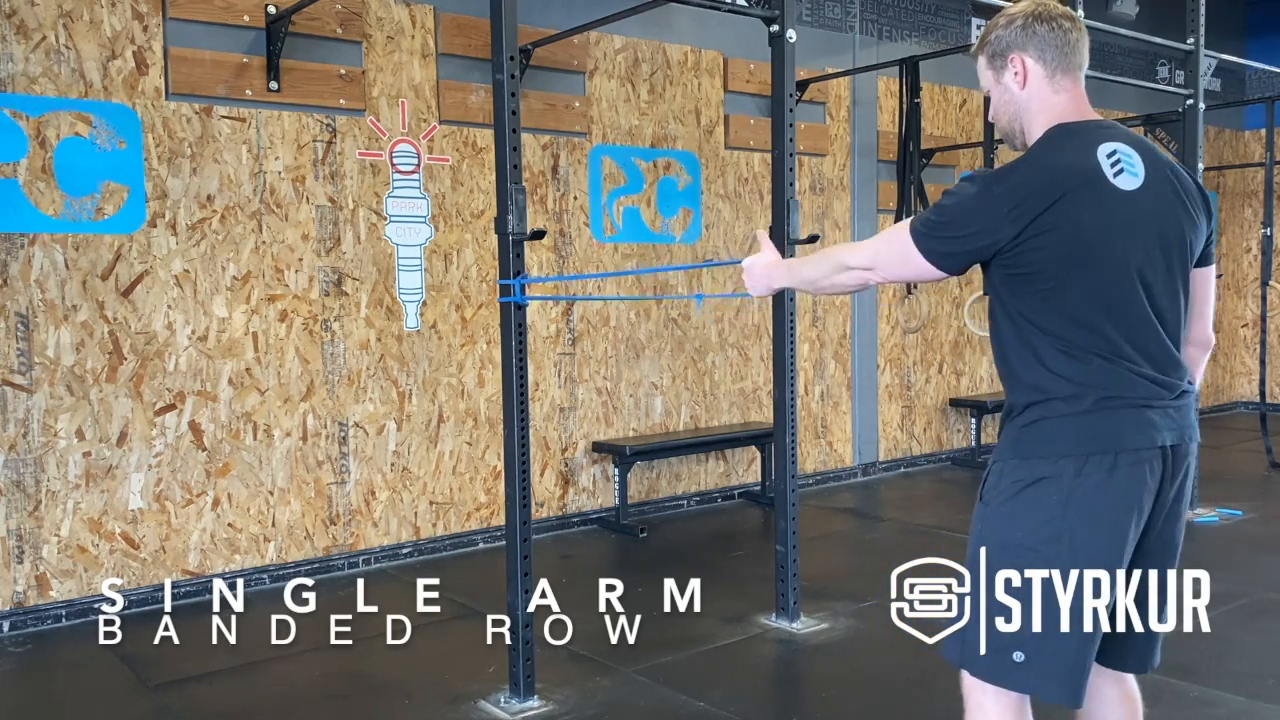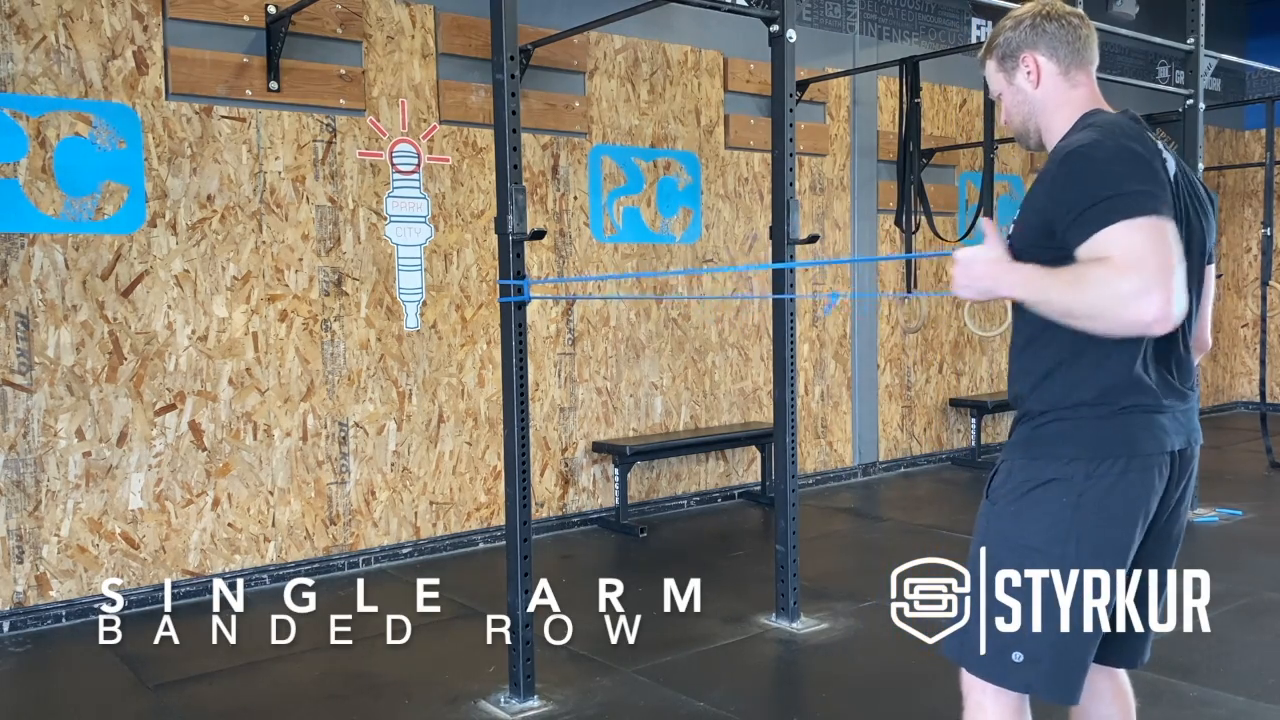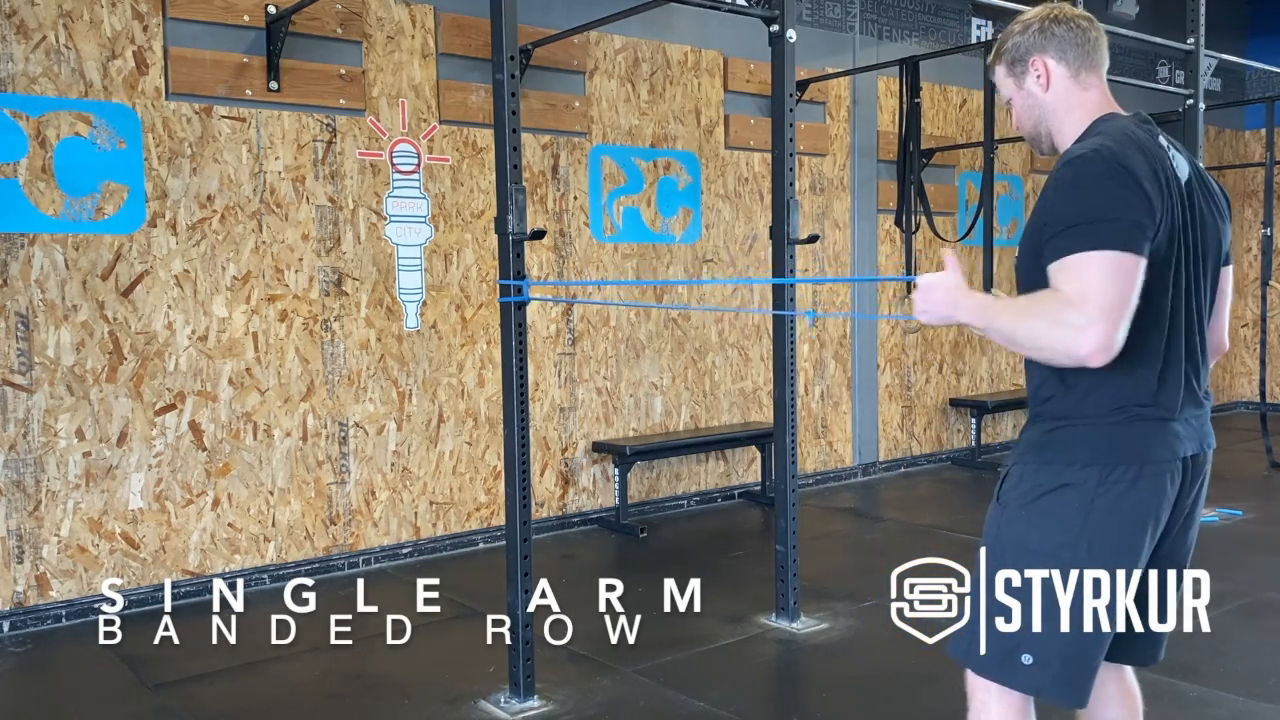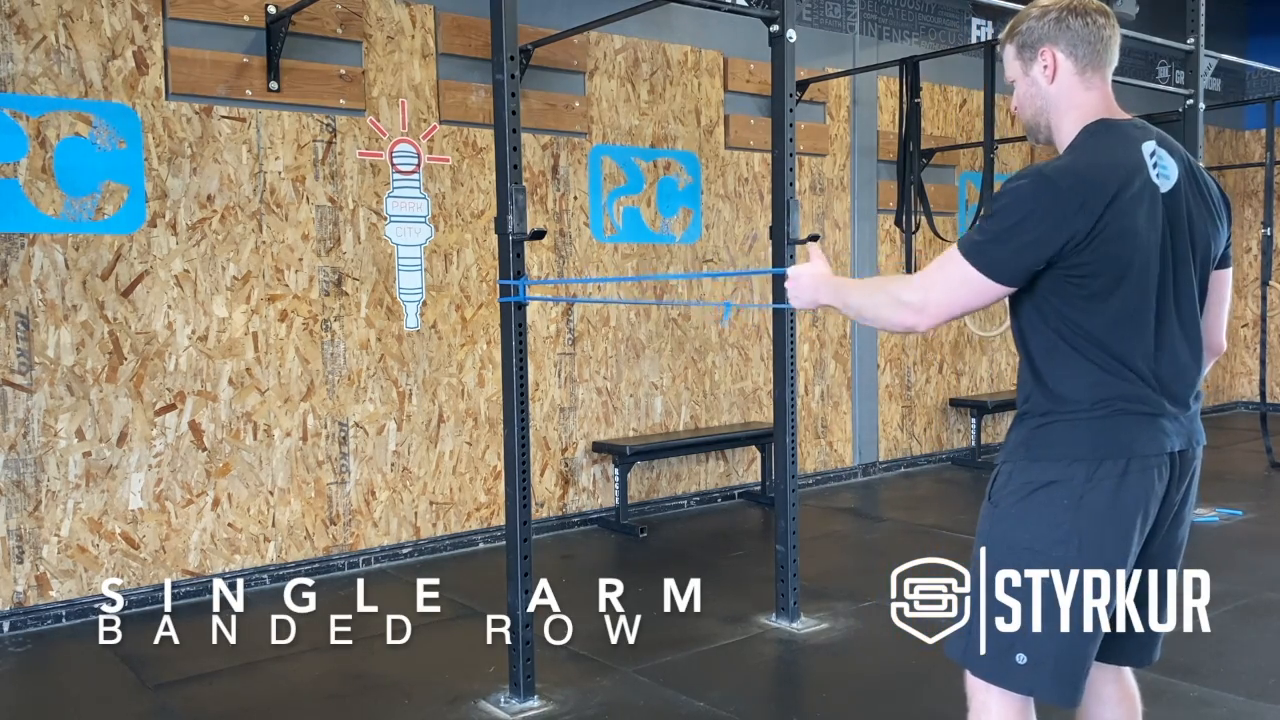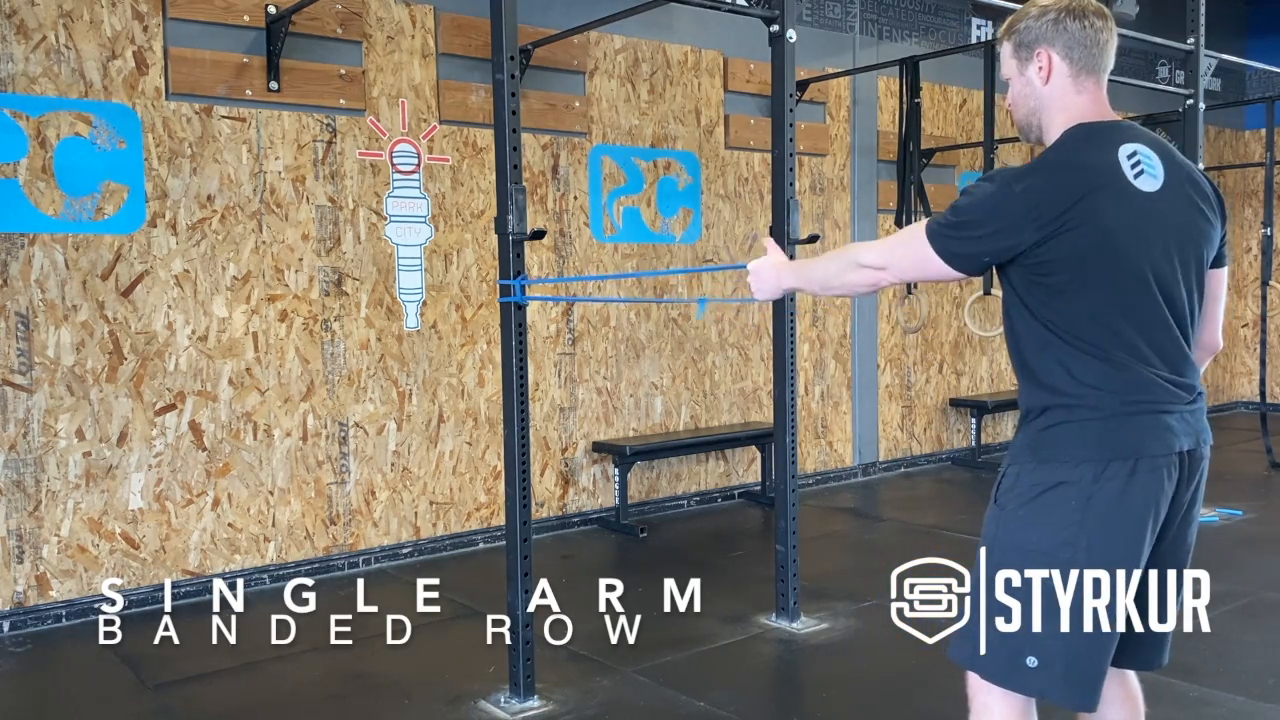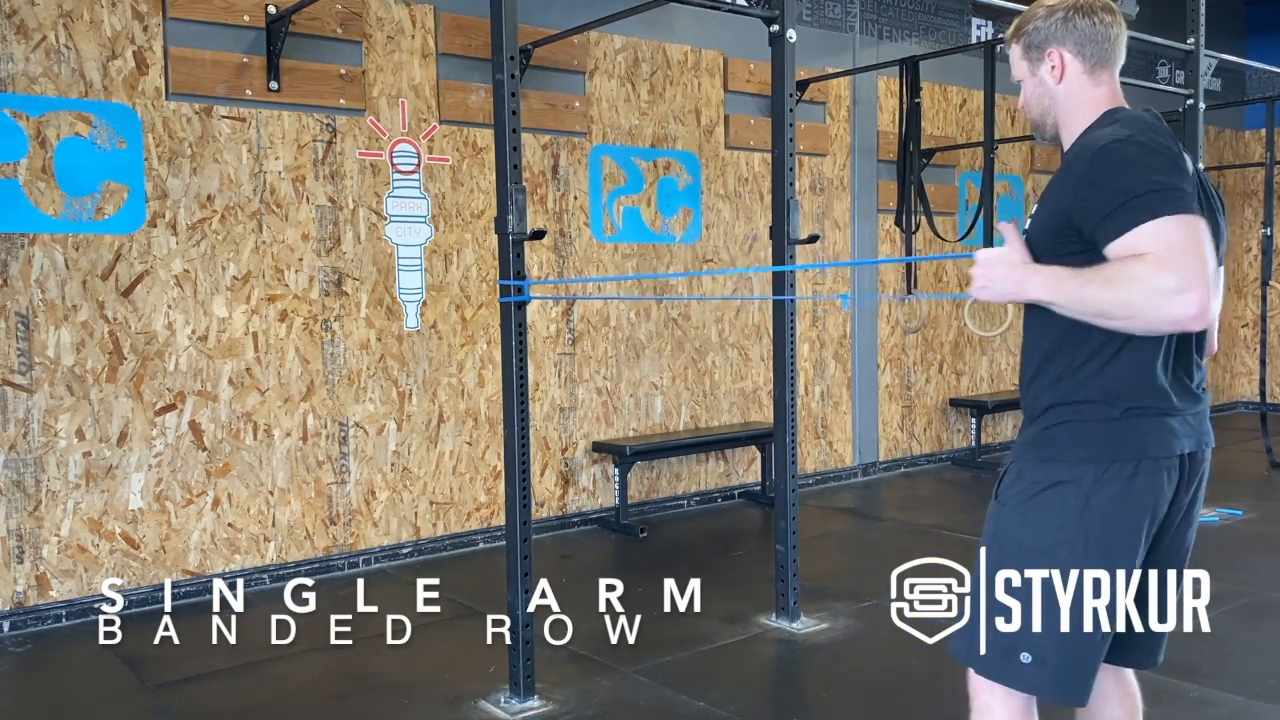
dt=0.5s
person 1, frame 1
left shoulder: (1012, 192)
right shoulder: (1176, 180)
left elbow: (864, 264)
right elbow: (1199, 337)
left wrist: (777, 273)
left hip: (1065, 462)
right hip: (1165, 450)
right knee: (1105, 660)
person 1, frame 2
left shoulder: (1093, 158)
right shoulder: (1161, 165)
left elbow: (1151, 301)
right elbow: (1188, 329)
left wrist: (1009, 278)
left hip: (1075, 457)
right hip: (1159, 446)
right knee: (1094, 656)
person 1, frame 3
left shoulder: (1097, 168)
right shoulder: (1180, 167)
left elbow: (1088, 333)
right elbow: (1213, 339)
left wrist: (962, 303)
left hip: (1087, 465)
right hip: (1174, 451)
right knee: (1102, 658)
person 1, frame 4
left shoulder: (1060, 187)
right shoulder: (1194, 178)
left elbow: (918, 305)
right elbow: (1211, 341)
left wrist: (825, 287)
left hip: (1076, 464)
right hip: (1171, 454)
right knee: (1104, 659)
person 1, frame 5
left shoulder: (1034, 191)
right shoulder: (1190, 181)
left elbow: (879, 264)
right elbow: (1208, 340)
left wrist: (785, 275)
left hip: (1082, 465)
right hip: (1179, 450)
right knee: (1106, 662)
person 1, frame 6
left shoulder: (1115, 156)
right shoulder: (1142, 157)
left elbow: (1189, 296)
right elbow: (1193, 331)
left wrist: (1033, 279)
left hip: (1086, 459)
right hip: (1167, 447)
right knee: (1104, 658)
